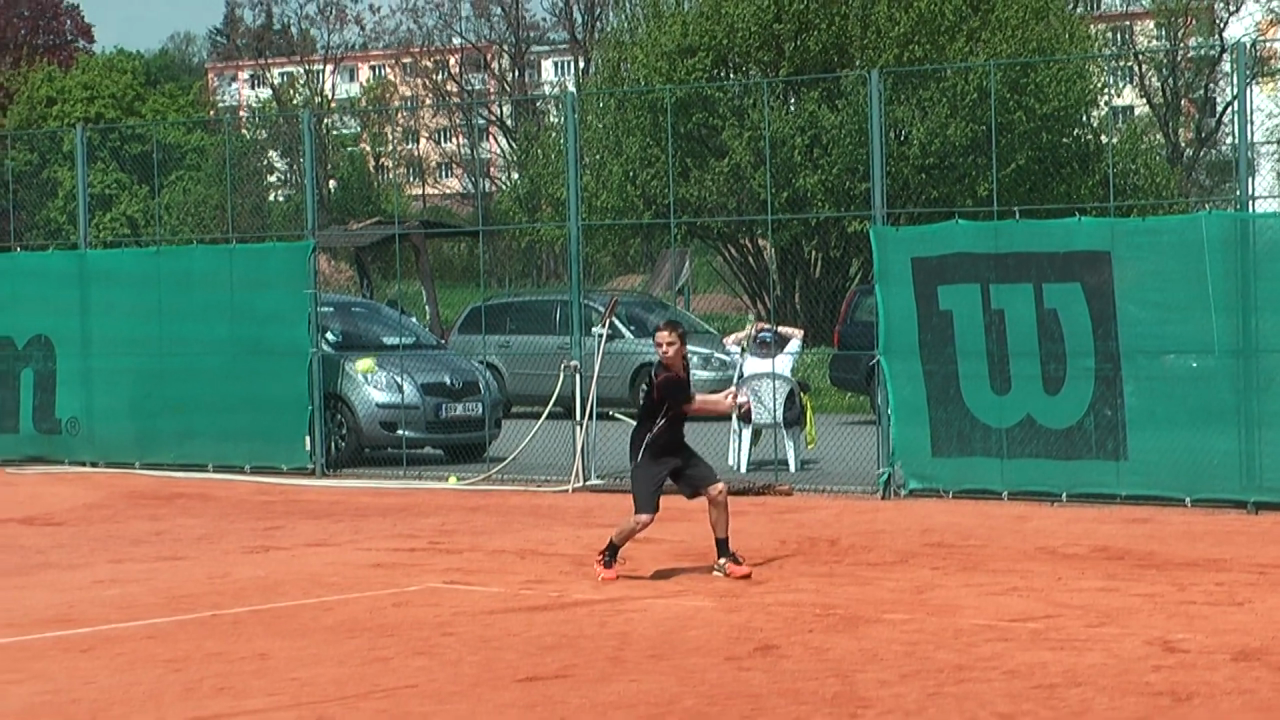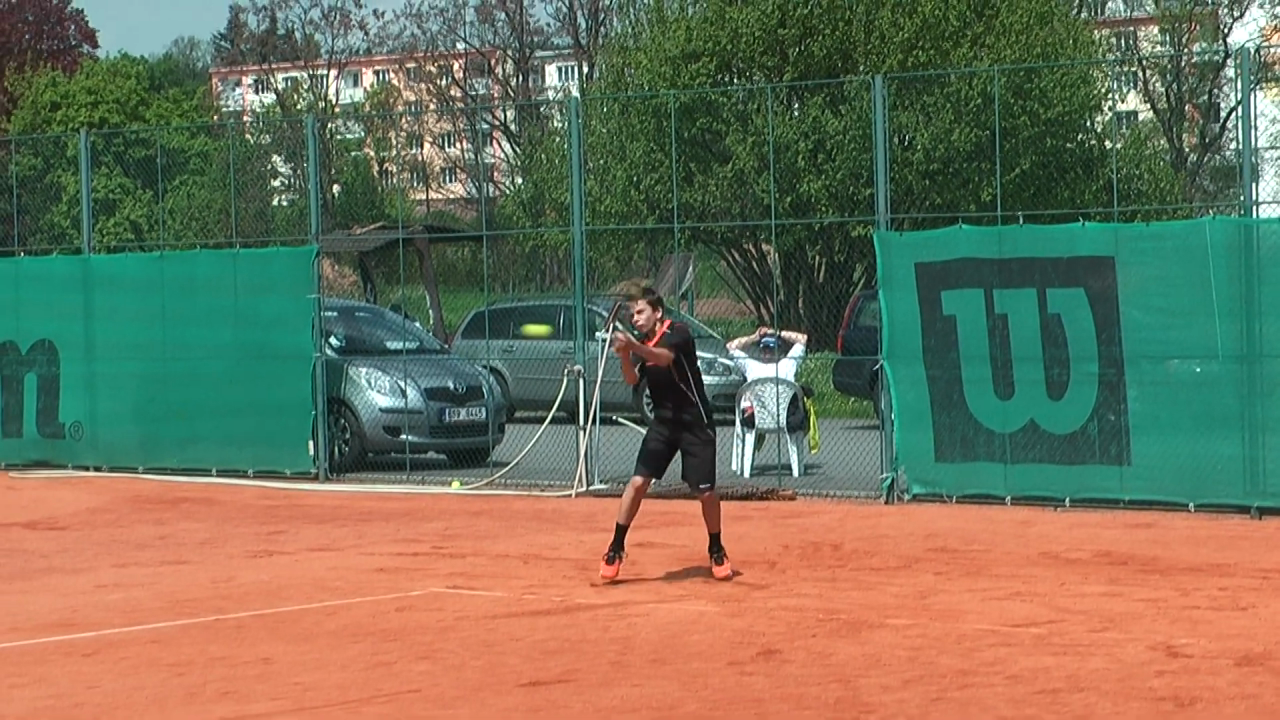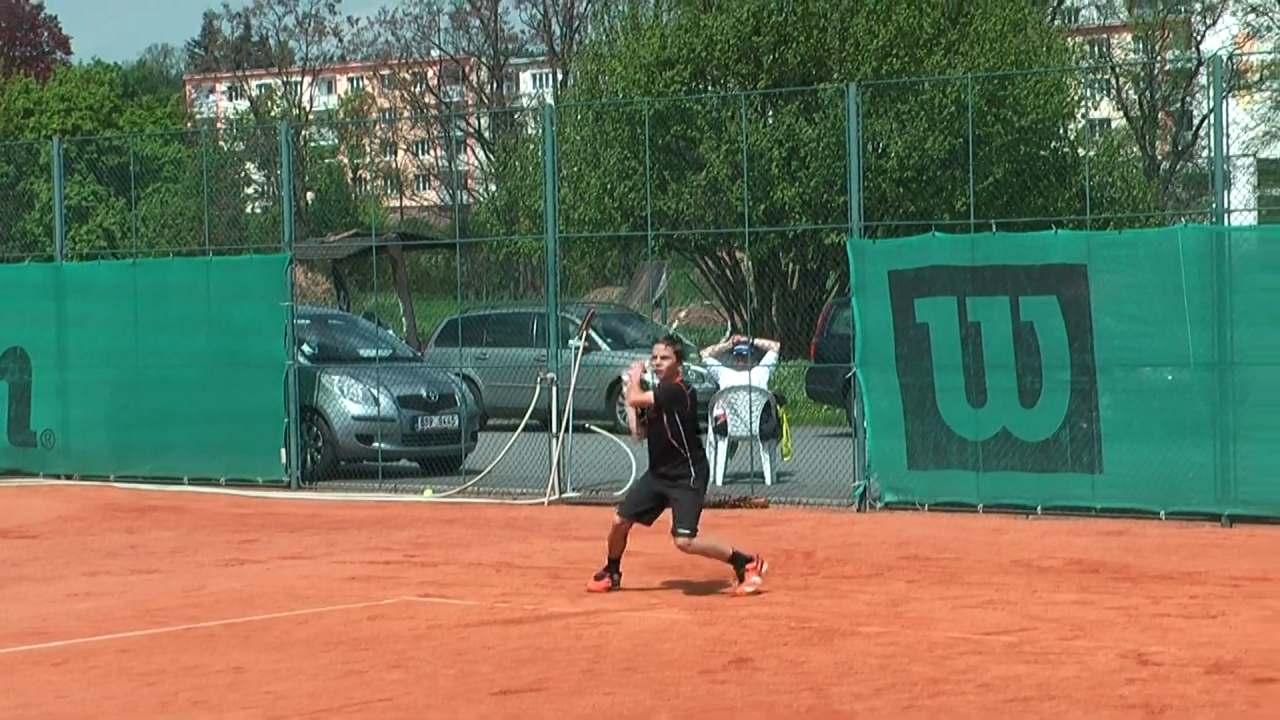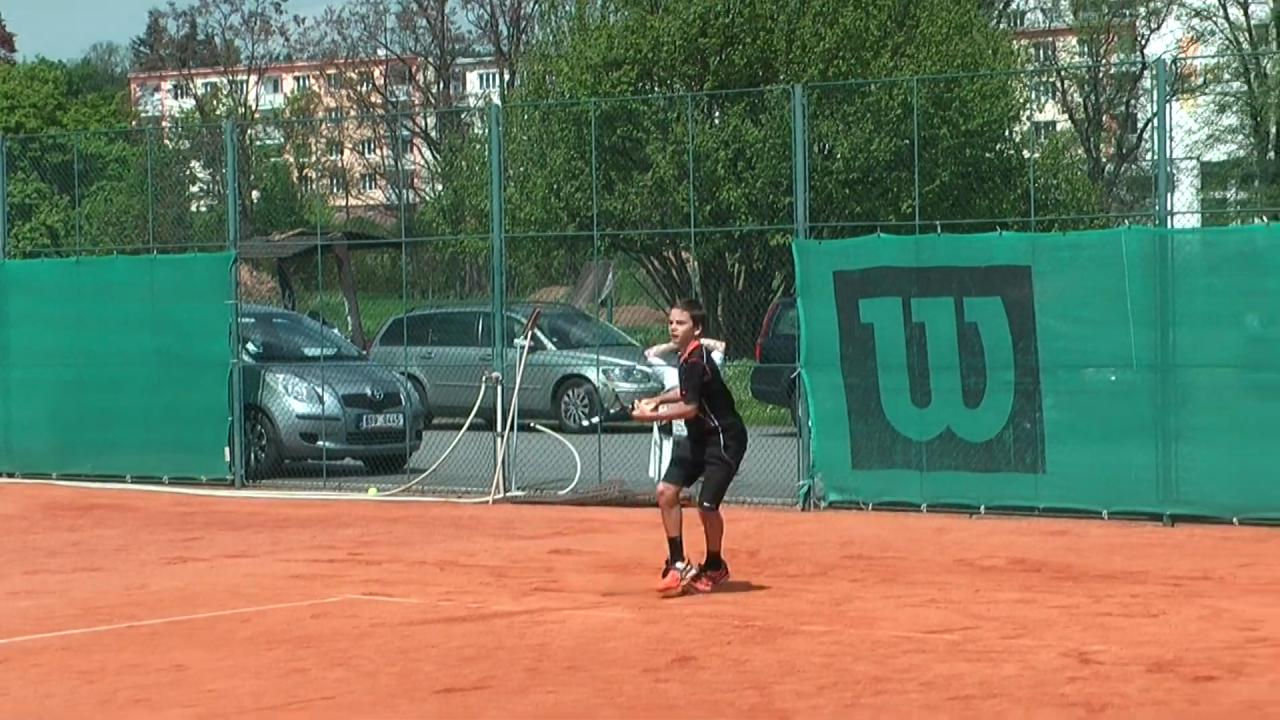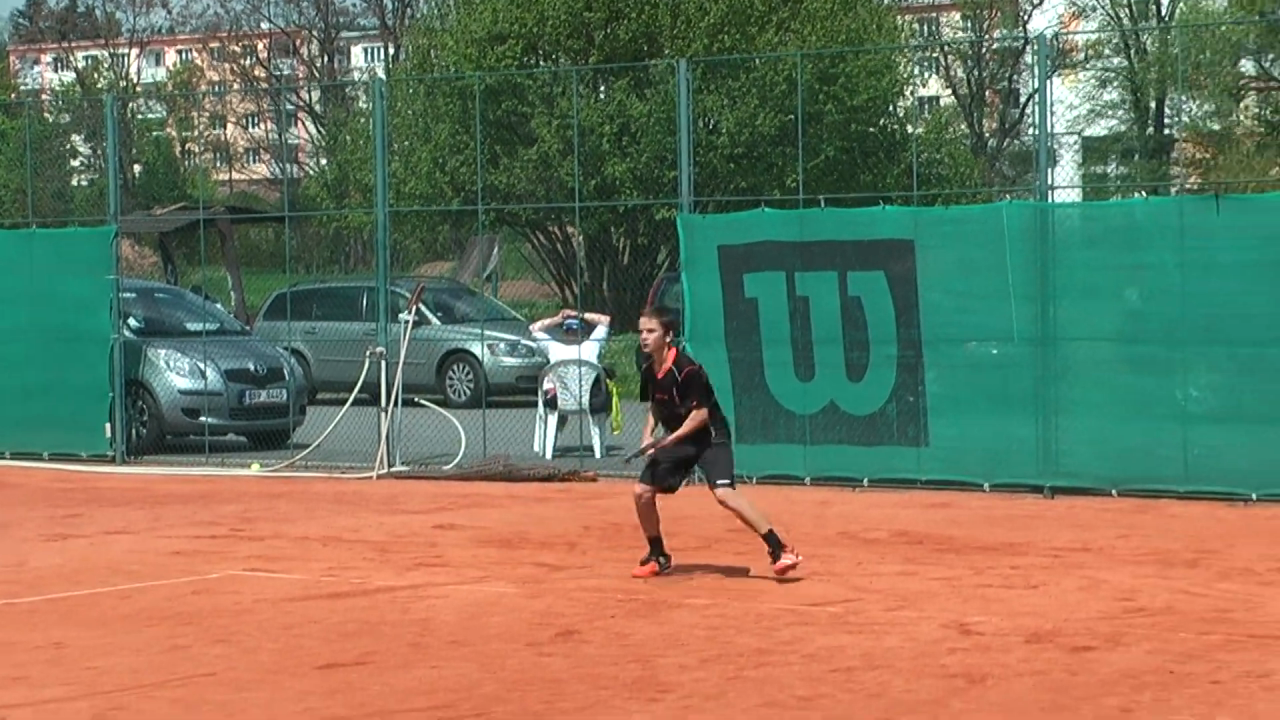
dt=0.3s
person 1, frame 1
left shoulder: (682, 365)
right shoulder: (663, 379)
right elbow: (690, 407)
left wrist: (721, 397)
right wrist: (723, 407)
left hip: (675, 446)
right hip: (649, 451)
left knee: (718, 490)
right knee: (643, 519)
left ankle: (724, 558)
right ankle: (608, 556)
person 1, frame 2
left shoulder: (679, 334)
right shoulder: (640, 344)
left elbow: (666, 357)
right elbow: (630, 376)
left wrist: (633, 344)
right wrist: (624, 349)
left hip: (695, 423)
right hip: (663, 423)
left knee: (706, 492)
right knee: (637, 484)
left ankle: (717, 551)
right ankle: (615, 551)
person 1, frame 3
left shoulder: (680, 391)
right shoulder: (656, 394)
left elbow: (633, 398)
right elbow: (640, 432)
left wrist: (635, 374)
left hip: (688, 476)
right hip: (658, 473)
left knee: (685, 541)
right knee: (619, 522)
left ankle: (747, 563)
right ankle: (612, 572)
person 1, frame 4
left shoulder: (697, 360)
right shoulder: (687, 355)
left elbow: (687, 409)
left wrist: (651, 415)
right wrist: (658, 400)
left hip: (724, 440)
right hip: (699, 437)
left knee: (707, 507)
right knee: (665, 492)
left ankle: (713, 565)
right ankle: (677, 563)
person 1, frame 5
left shoulder: (687, 369)
right shoulder: (649, 369)
left elbow: (701, 413)
left wrist: (670, 441)
right wrist: (648, 434)
left hip: (710, 436)
right hip: (678, 438)
left knee: (724, 495)
right knee: (641, 492)
left ankle: (780, 550)
right ankle: (658, 556)
